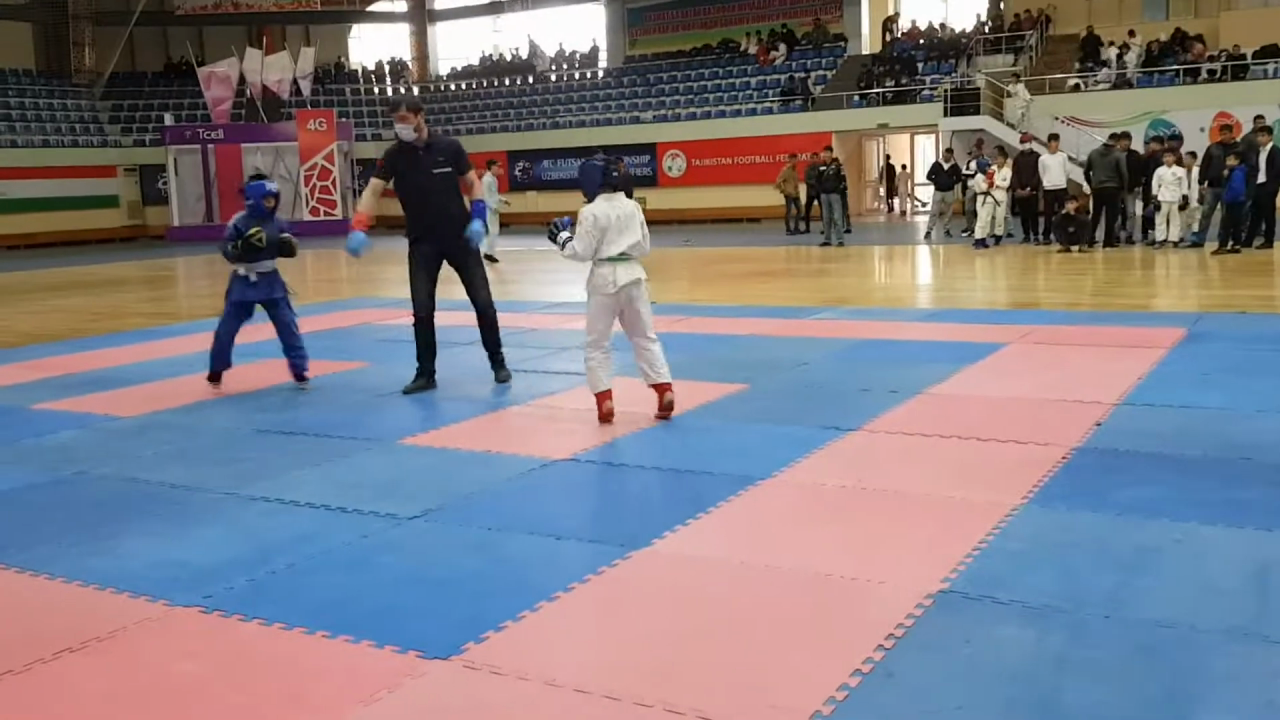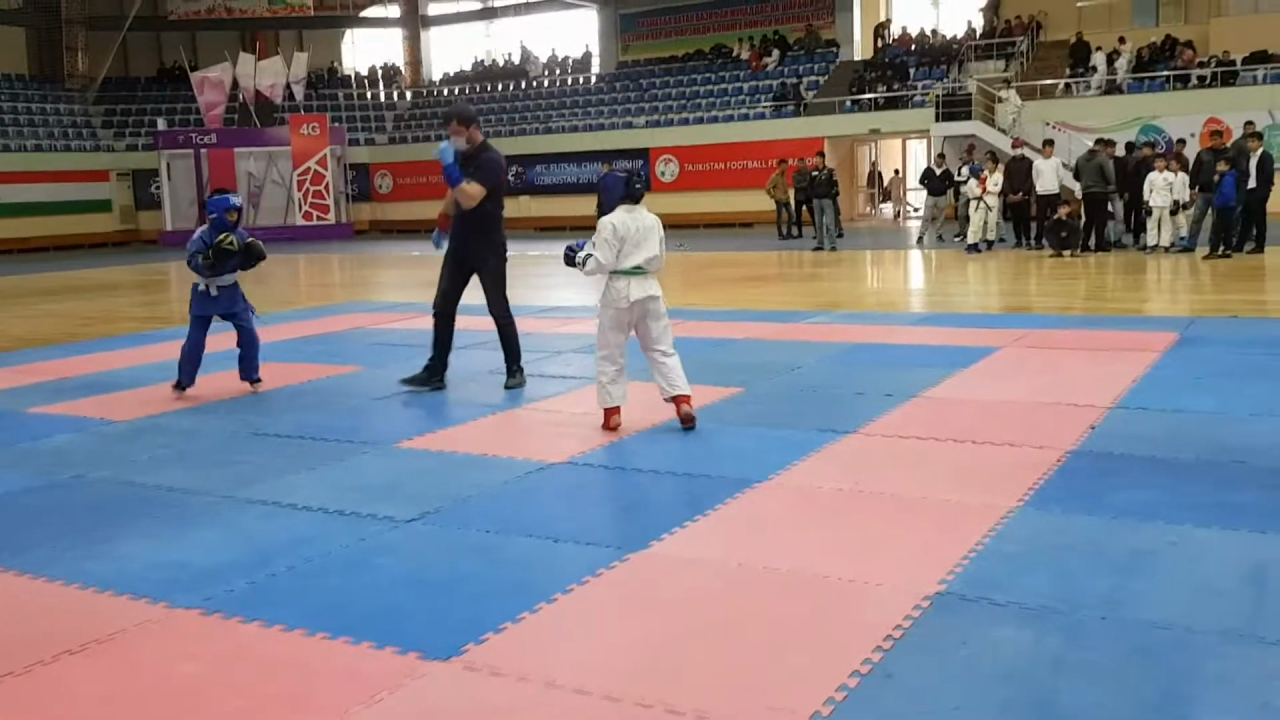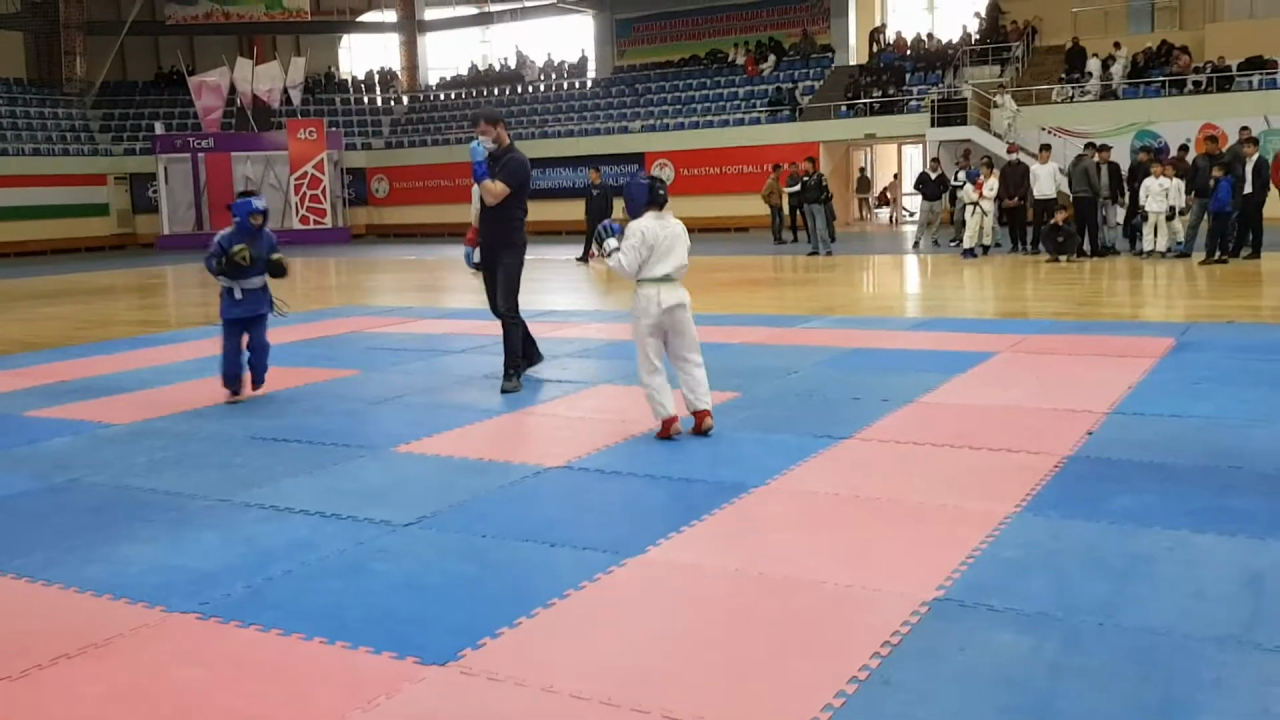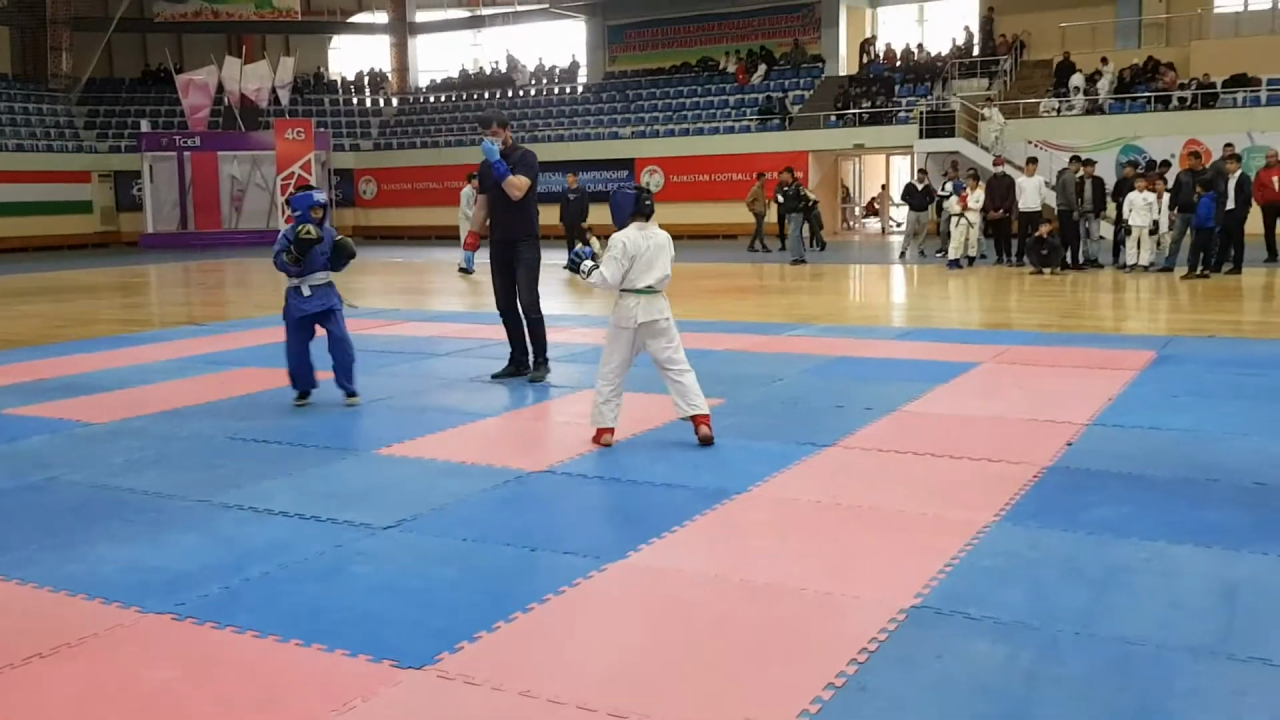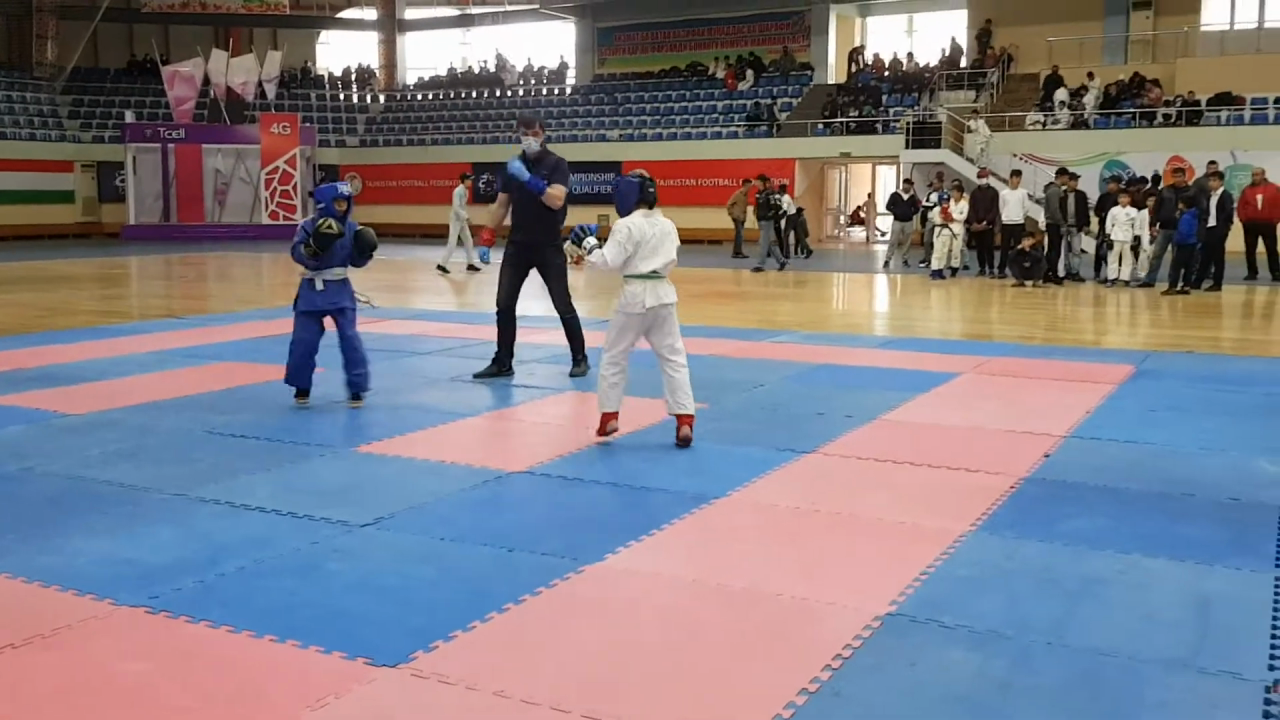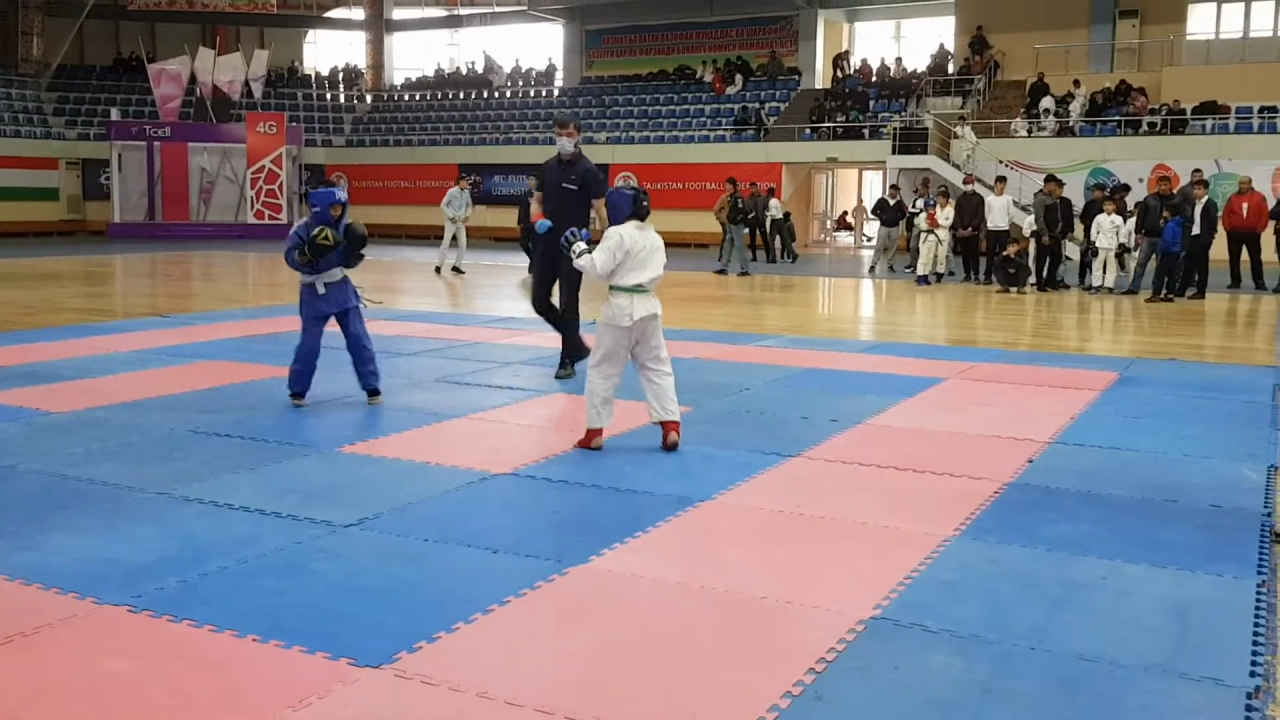
dt=0.4s
person 1, frame 1
left shoulder: (449, 147)
right shoulder: (394, 156)
left elbow: (473, 184)
right elbow: (372, 192)
left wrist: (478, 219)
right wrist: (359, 229)
left hip: (460, 237)
right hip: (422, 243)
left knee: (483, 302)
right knee: (422, 311)
left ankle: (497, 361)
right ankle: (426, 374)
person 1, frame 2
left shoulder: (492, 160)
right shoulder: (457, 155)
left elbow: (468, 199)
left wrist: (450, 166)
right wrist: (442, 226)
left hip: (488, 247)
right hip: (460, 245)
left knee: (499, 311)
right knee: (442, 308)
left ankle: (515, 369)
right ankle: (434, 372)
person 1, frame 3
left shoulder: (516, 161)
right shoulder: (491, 159)
left elbow: (492, 197)
left wrist: (478, 164)
left hip: (509, 245)
right hip: (490, 245)
left knee: (507, 309)
right knee: (499, 309)
left ankle: (512, 372)
right ankle: (529, 353)
person 1, frame 4
left shoulder: (525, 157)
right shoulder: (486, 166)
left elbow: (517, 191)
right elbow: (482, 206)
left wrist: (496, 161)
right wrist: (471, 243)
left hip: (525, 242)
right hip: (499, 244)
left knee: (528, 303)
right knee: (505, 306)
left ankle: (540, 361)
right ankle: (518, 361)
person 1, frame 5
left shoulder: (556, 164)
right shoulder: (511, 167)
left elbow: (557, 200)
right elbow: (502, 204)
left wrist: (527, 178)
right wrist: (487, 239)
left hip: (549, 245)
right hip: (518, 245)
left knee: (562, 304)
right knee: (504, 304)
left ankle: (579, 358)
right ankle: (502, 363)
person 1, frame 6
left shoulder: (588, 171)
right shoulder: (548, 167)
left elbow: (600, 211)
right elbow: (537, 200)
right wrist: (537, 219)
right hip: (546, 244)
left knee: (568, 308)
right knee: (539, 302)
left ankle: (568, 361)
right ankle: (578, 345)
person 2, frame 1
left shoulder: (591, 212)
right shoulder: (633, 207)
left elbow: (581, 252)
right elbow: (644, 247)
left wrist: (562, 238)
left hip: (605, 279)
right hip: (633, 275)
left knee: (597, 342)
right knee: (645, 336)
left ankle: (605, 399)
right ankle: (665, 391)
person 2, frame 2
left shoulder: (610, 223)
right shoulder: (653, 221)
left elbow: (603, 263)
right elbow: (658, 261)
left wrist: (580, 258)
left hip: (620, 291)
right hip: (648, 289)
left knee: (609, 354)
right knee: (662, 349)
left ankle: (612, 412)
right ankle: (683, 403)
person 2, frame 3
left shoulder: (638, 228)
right shoulder: (678, 226)
left elbow: (626, 267)
left wrist: (609, 246)
left hip: (649, 299)
right hip: (676, 297)
left knee: (650, 365)
right knee: (689, 359)
left ankle: (669, 419)
right ankle: (703, 414)
person 2, frame 4
left shoulder: (621, 239)
right shoulder: (664, 237)
left elbow: (609, 279)
left wrist: (586, 267)
left hip: (630, 309)
right hip: (657, 308)
left knee: (611, 371)
right knee: (678, 368)
left ankle: (604, 429)
right ankle: (702, 423)
person 2, frame 5
left shoulder: (626, 226)
right shoulder: (668, 226)
left elbow: (609, 261)
left wrist: (587, 243)
left hip: (634, 296)
right hip: (663, 294)
left knee: (614, 357)
right knee: (673, 358)
left ankle: (609, 417)
right ankle: (684, 421)
person 2, frame 6
left shoulder: (617, 235)
right shoulder: (656, 239)
left elbow: (596, 268)
left wrist: (578, 248)
left hip: (620, 308)
right hip: (647, 307)
left knee: (602, 370)
right knee: (658, 368)
left ankle: (594, 431)
right ankle: (671, 428)
person 3, frame 1
left shoulder: (277, 222)
right shoulder: (239, 222)
left elbow: (283, 248)
right elbow: (227, 250)
left wrist: (288, 246)
right wrist: (242, 247)
left hip: (270, 280)
right hip: (244, 282)
left knee: (287, 324)
right knee: (227, 327)
left ankle: (299, 369)
right ankle: (216, 370)
person 3, frame 2
left shoulder: (239, 234)
right shoulder: (203, 235)
left elbow: (244, 263)
right elbow: (194, 263)
left wrist: (253, 255)
right wrist: (214, 256)
left hip: (231, 292)
right hip: (206, 294)
left knee: (249, 334)
right knee: (195, 339)
left ankle: (251, 375)
right ankle: (183, 380)
person 3, frame 3
left shoulder: (267, 236)
right shoulder: (226, 237)
left elbow: (274, 263)
right elbow: (210, 262)
left wrist: (278, 266)
right wrist: (227, 263)
left hip: (258, 295)
right hip: (233, 297)
left knee: (259, 342)
right knee: (232, 343)
left ankle: (257, 378)
right ankle: (233, 386)
person 3, frame 4
left shoulder: (329, 233)
right shoulder: (288, 234)
left elbow: (334, 264)
right elbow: (281, 263)
left wrist: (343, 256)
right wrist: (299, 250)
left hip: (326, 292)
right hip: (299, 297)
left knee: (340, 339)
right knee: (297, 346)
left ankle: (348, 389)
right ankle: (303, 388)
person 3, frame 5
left shoulder: (350, 227)
right shoulder: (309, 225)
left elbow: (357, 260)
right elbow: (299, 255)
left wrist: (365, 250)
right wrist: (316, 243)
left hip: (340, 288)
right hip: (313, 289)
left knee: (350, 339)
right knee: (304, 340)
left ankle: (357, 389)
right ankle: (302, 387)
person 3, frame 6
left shoulder: (343, 226)
right shoulder: (303, 229)
left elbow: (348, 262)
right elbow: (292, 259)
left wrist: (355, 249)
right wrist: (311, 251)
left hip: (340, 288)
right hip: (314, 293)
left knee: (358, 338)
right knee: (310, 343)
left ankle: (371, 386)
right ankle: (298, 390)
